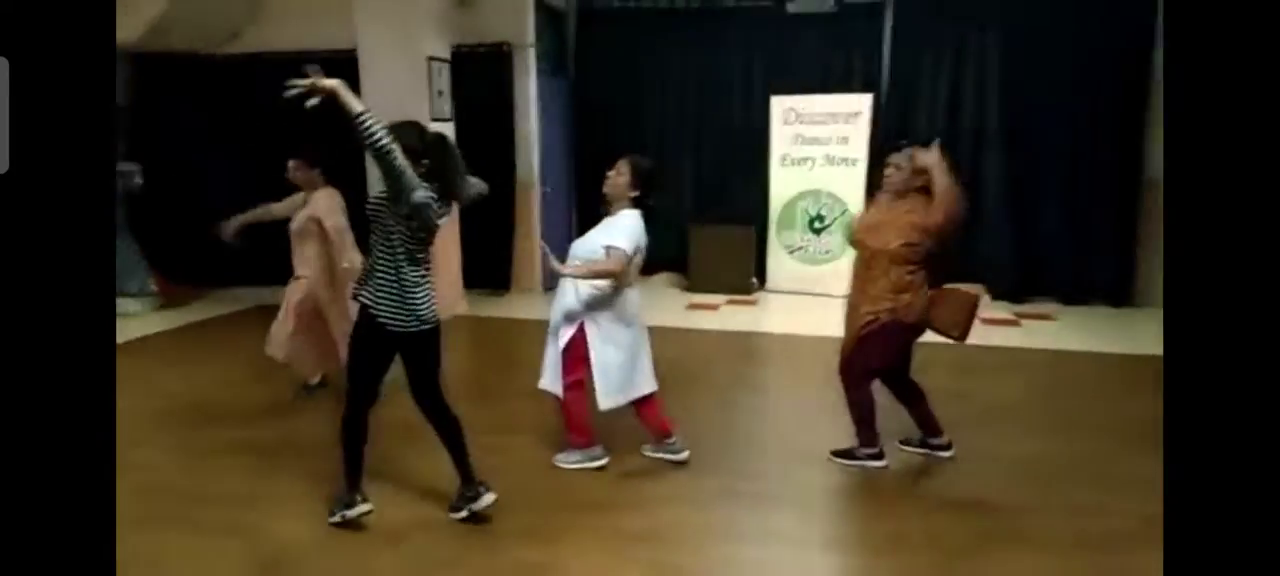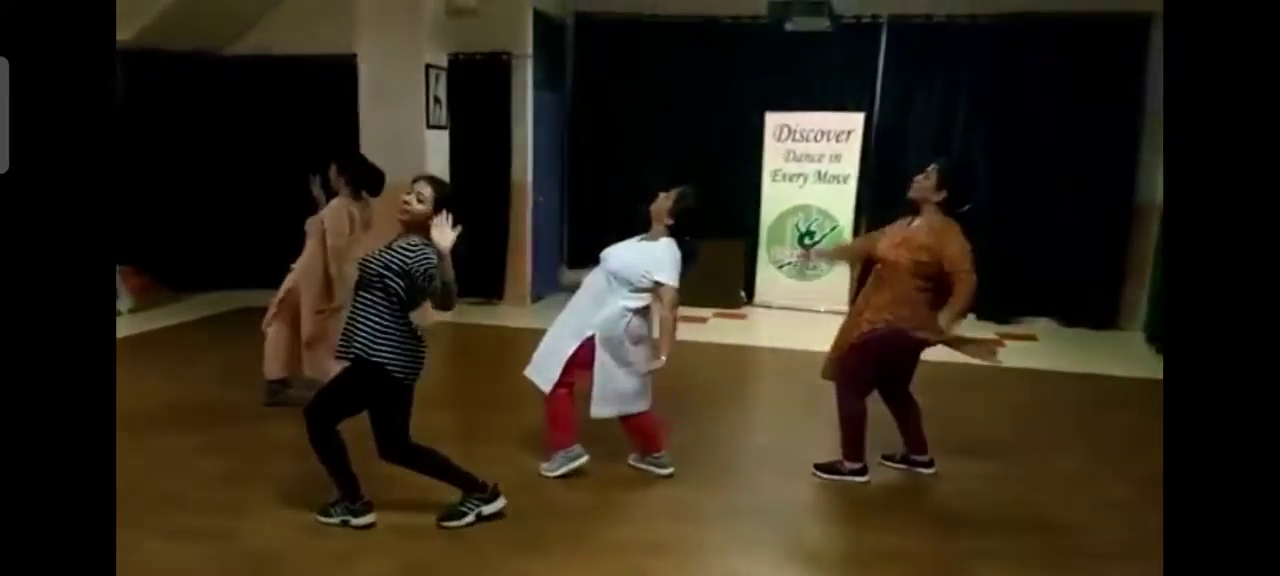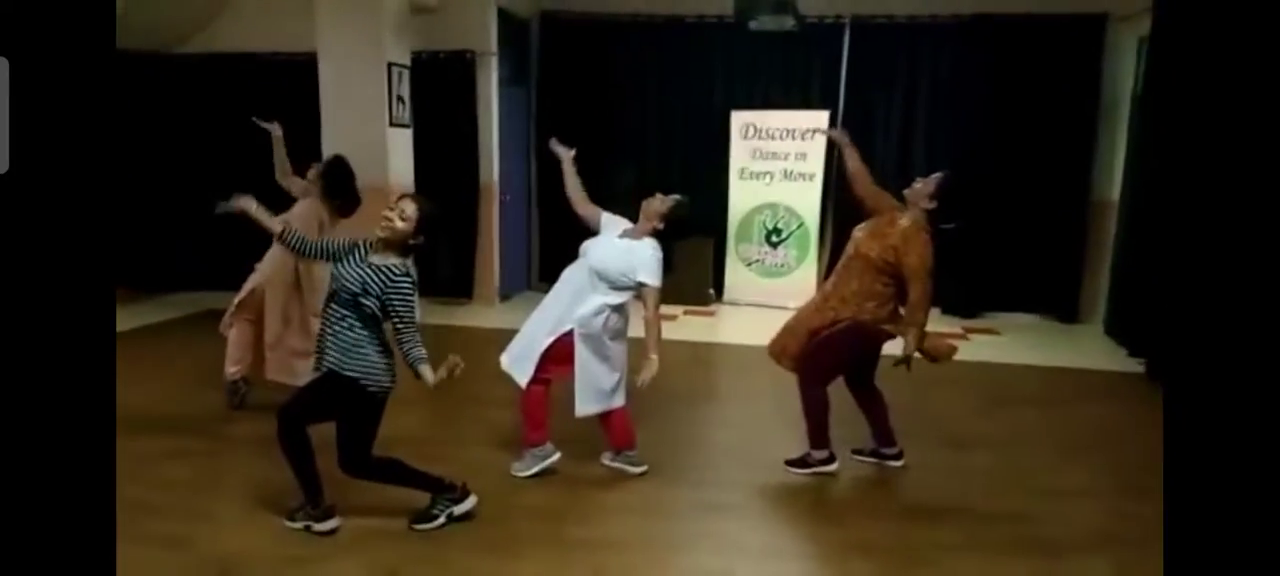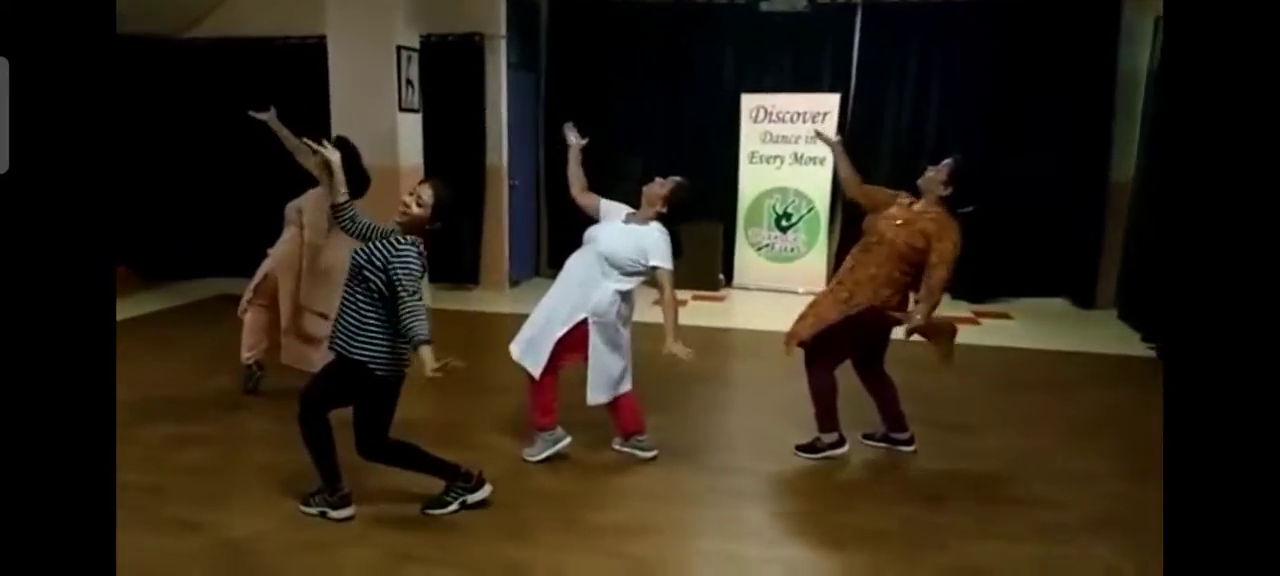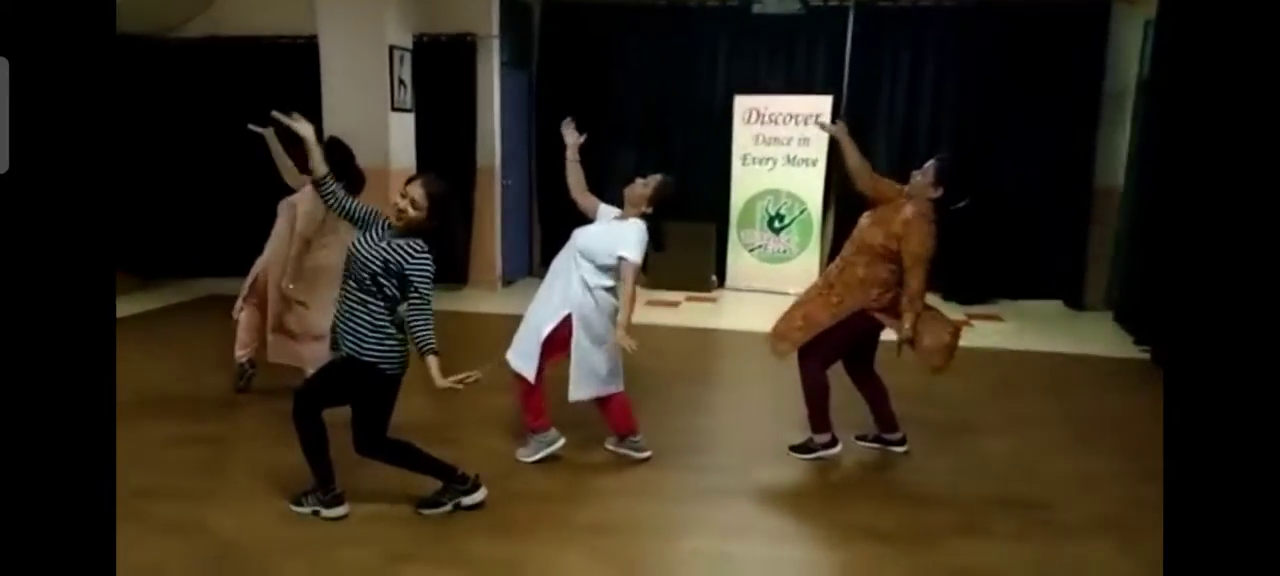
dt=0.5s
person 1, frame 1
left shoulder: (409, 195)
right shoulder: (434, 197)
left elbow: (379, 144)
right elbow: (475, 186)
left wrist: (339, 91)
left hip: (384, 314)
right hip: (419, 316)
left knee: (358, 400)
right knee: (431, 400)
left ankle: (351, 493)
right ankle: (471, 486)
person 1, frame 2
left shoulder: (420, 254)
right shoulder: (399, 246)
left elbow: (444, 299)
left wrist: (443, 254)
left hip: (383, 359)
right hip: (383, 358)
left knee: (319, 416)
right knee: (395, 446)
left ankle: (353, 503)
right ankle: (480, 492)
person 1, frame 3
left shoulder: (399, 276)
right shoulder: (359, 249)
left elbow: (407, 334)
right elbow: (307, 247)
left wrist: (429, 374)
right wrist: (257, 212)
left hip: (360, 375)
right hip: (346, 371)
left knee: (290, 418)
right knee: (356, 460)
left ankle: (316, 509)
right ankle: (449, 492)
person 1, frame 4
left shoulder: (406, 250)
right shoulder: (392, 236)
left elbow: (411, 303)
right elbow: (348, 222)
left wrist: (426, 357)
right wrist: (336, 166)
left hip: (370, 357)
right hip: (368, 355)
left knee: (311, 403)
right knee: (373, 444)
left ankle: (334, 495)
right ankle: (464, 479)
person 1, frame 5
left shoulder: (416, 255)
right shoulder: (379, 225)
left elbow: (419, 314)
right elbow: (334, 197)
left wrist: (436, 372)
right wrist: (310, 142)
left hip: (373, 357)
right hip: (364, 354)
left knee: (306, 402)
right knee: (371, 441)
left ankle: (327, 495)
right ankle: (459, 483)
person 2, frame 1
left shoulder: (924, 212)
right shoulder: (886, 200)
left elbow: (951, 213)
left wrist: (937, 164)
left hip: (896, 313)
right hip: (877, 308)
left knee: (854, 371)
right knee: (895, 375)
left ankle: (869, 450)
right ankle: (935, 438)
person 2, frame 2
left shoulder: (945, 231)
right shoulder: (906, 224)
left elbow: (966, 279)
right elbow: (869, 244)
left wrist: (948, 317)
right wrist: (826, 252)
left hip: (898, 327)
right hip: (881, 321)
left knee: (850, 383)
right knee: (894, 388)
left ankle: (853, 464)
right ankle: (919, 455)
person 2, frame 3
left shoulder: (915, 235)
right shoulder: (894, 215)
left elbow: (919, 290)
right elbow: (863, 185)
left wrist: (913, 339)
right wrist: (845, 145)
left hip: (860, 321)
right hip: (860, 317)
left knee: (810, 374)
right knee: (860, 382)
left ankle: (821, 454)
right ankle: (888, 448)
person 2, frame 4
left shoulder: (943, 226)
right shoulder: (900, 202)
left elbow: (938, 274)
right elbow: (856, 190)
left wrist: (922, 314)
right wrist: (836, 149)
left hip: (871, 306)
right hip: (859, 299)
left knee: (817, 359)
right knee: (870, 367)
left ankle: (830, 438)
right ankle: (899, 433)
person 2, frame 5
left shoulder: (918, 223)
right shoulder: (901, 202)
left elbow: (916, 276)
right elbow: (866, 179)
left wrist: (908, 323)
right wrist: (843, 138)
left hip: (863, 306)
right hip: (857, 302)
left knee: (811, 359)
right knee: (860, 368)
left ankle: (823, 439)
right ankle: (891, 435)
person 3, frame 1
left shoulder: (625, 223)
right shoulder: (621, 219)
left elbow: (613, 267)
left wrist: (567, 270)
left hip: (596, 315)
right hip: (614, 314)
left knee: (569, 379)
right knee: (631, 380)
left ankle: (586, 448)
right ankle: (668, 442)
person 3, frame 2
left shoulder: (665, 253)
right shoulder: (646, 241)
left elbow: (668, 307)
left wrist: (663, 354)
right wrist: (581, 276)
left hip: (606, 329)
right hip: (595, 321)
left knee: (557, 378)
right knee: (627, 393)
left ankle: (566, 448)
right ankle: (653, 454)
person 3, frame 3
left shoulder: (647, 253)
right shoulder: (618, 227)
left elbow: (651, 308)
right elbow: (580, 204)
left wrist: (653, 357)
right wrist: (566, 161)
left hip: (584, 327)
right hip: (569, 317)
left knee: (533, 374)
right knee: (605, 389)
left ankle: (538, 448)
right ankle: (625, 453)
person 3, frame 4
left shoulder: (655, 237)
right shoulder: (618, 214)
left elbow: (667, 290)
right elbow: (579, 193)
left wrist: (672, 338)
right wrist: (574, 149)
left hip: (594, 313)
right hip: (573, 303)
left knee: (539, 361)
right knee: (611, 375)
left ankle: (548, 432)
right ankle: (635, 436)
person 3, frame 5
left shoulder: (633, 230)
right shoulder: (612, 217)
left elbow: (627, 282)
right elbow: (579, 194)
left wrist: (622, 328)
right wrist: (572, 148)
left hip: (577, 310)
right hip: (570, 305)
left knee: (527, 363)
right knee: (601, 375)
left ankle: (542, 433)
right ankle: (629, 437)
person 4, frame 1
left shoulder: (326, 198)
right shoulder: (305, 198)
left elbow: (338, 229)
right elbow: (273, 209)
left wrist: (348, 266)
right wrist: (238, 221)
left hip: (323, 276)
right hip: (313, 275)
person 4, frame 2
left shoulder: (339, 207)
right shoulder: (361, 207)
left elbow: (337, 250)
left wrist: (338, 295)
right wrist: (321, 199)
left hip: (315, 277)
right hip: (343, 282)
left knee: (282, 322)
right knee: (335, 336)
left ankle: (277, 384)
person 4, frame 3
left shoulder: (308, 210)
right shoulder: (317, 202)
left elbow: (304, 257)
right elbow: (284, 177)
left wrist: (312, 303)
right wrist: (277, 140)
left hip: (280, 278)
left knee: (243, 320)
right knee: (303, 338)
left ankle: (236, 380)
person 4, frame 4
left shoulder: (317, 198)
left elbow: (312, 245)
right elbow: (303, 155)
left wrist: (307, 291)
right wrist: (274, 124)
left hip: (293, 264)
right hip: (331, 269)
left knee: (258, 305)
right knee: (320, 323)
left ankle: (252, 365)
person 4, frame 5
left shoulder: (314, 194)
left elbow: (302, 239)
right elbow: (291, 175)
left wrist: (289, 280)
right wrist: (271, 139)
left hip: (293, 267)
right hip: (323, 270)
left knee: (253, 305)
right knee: (313, 322)
left ankle: (245, 362)
